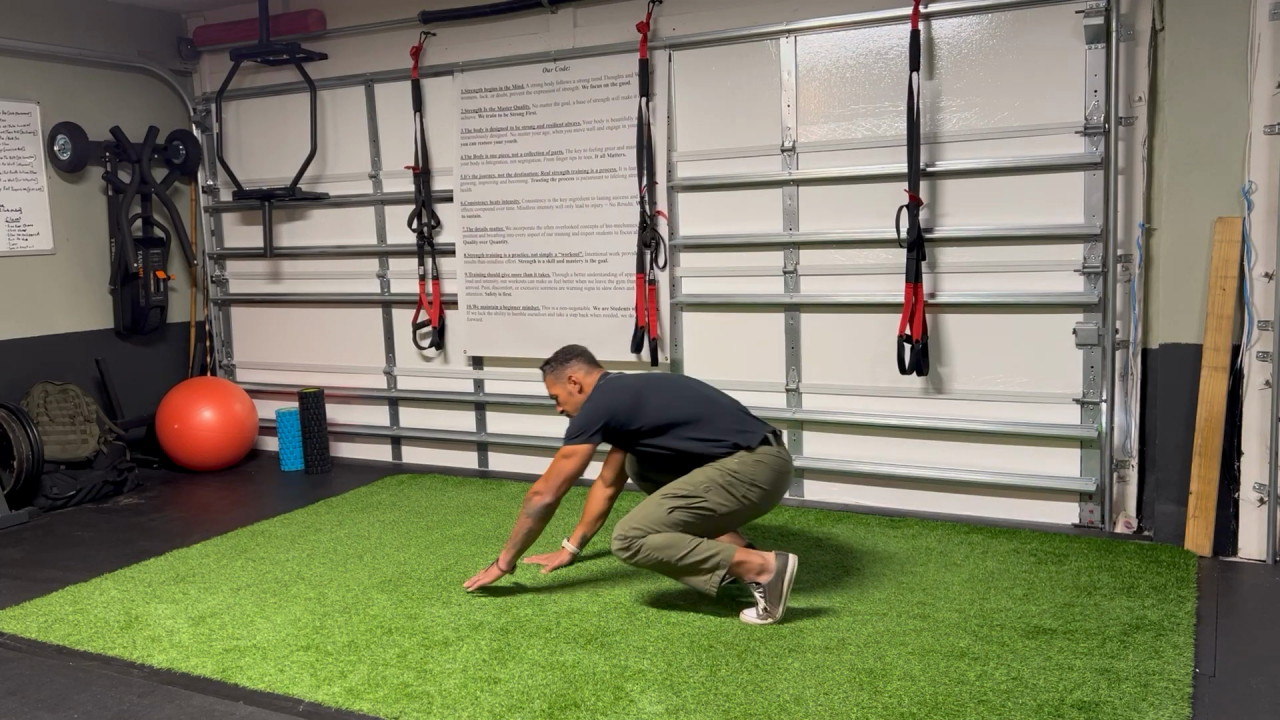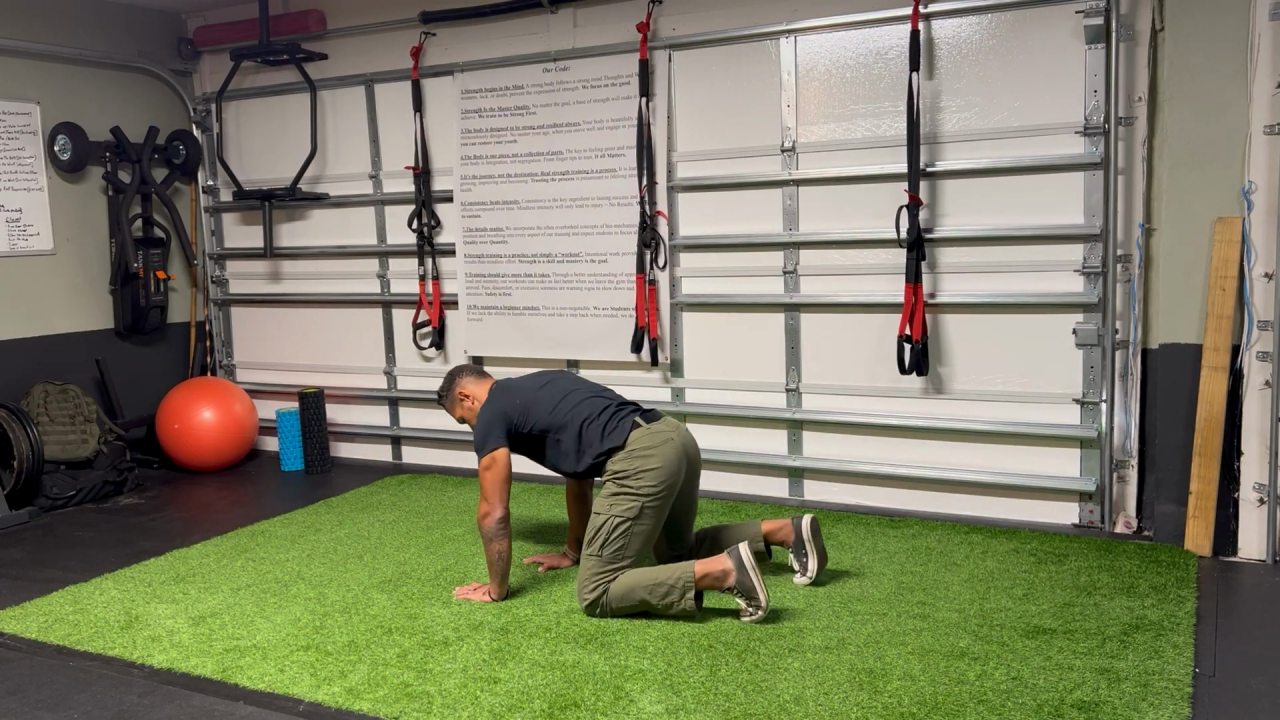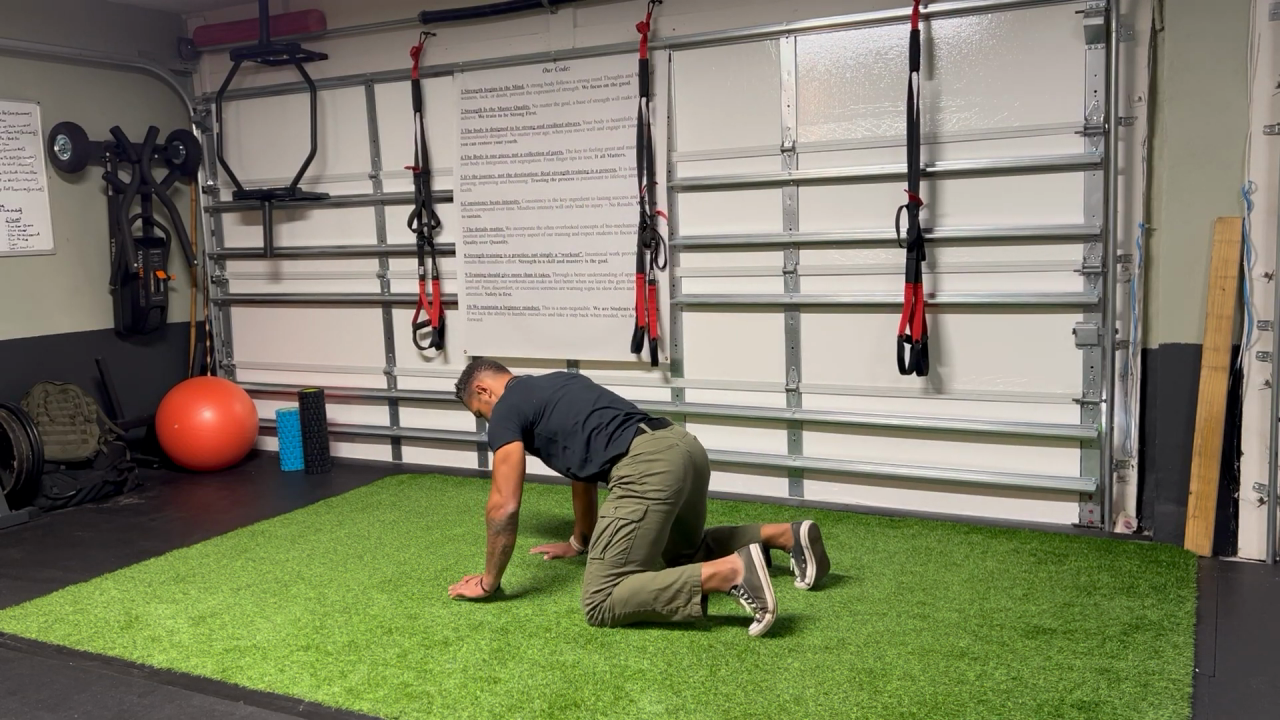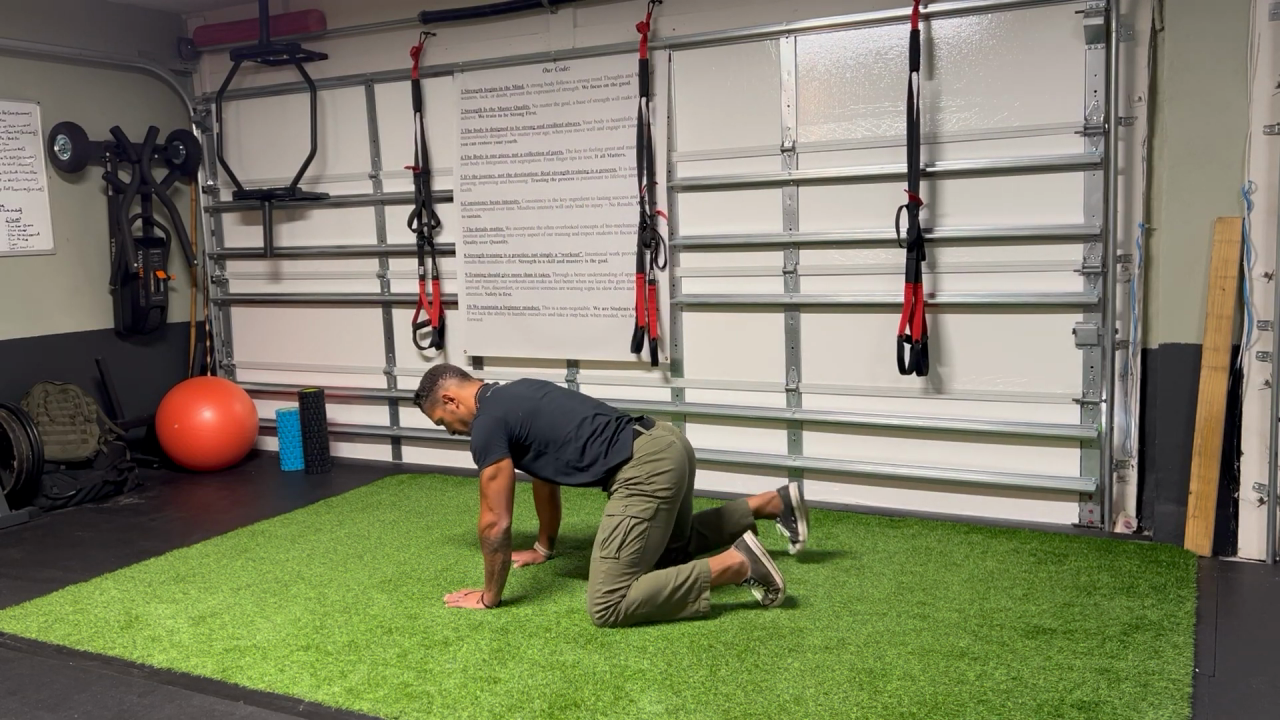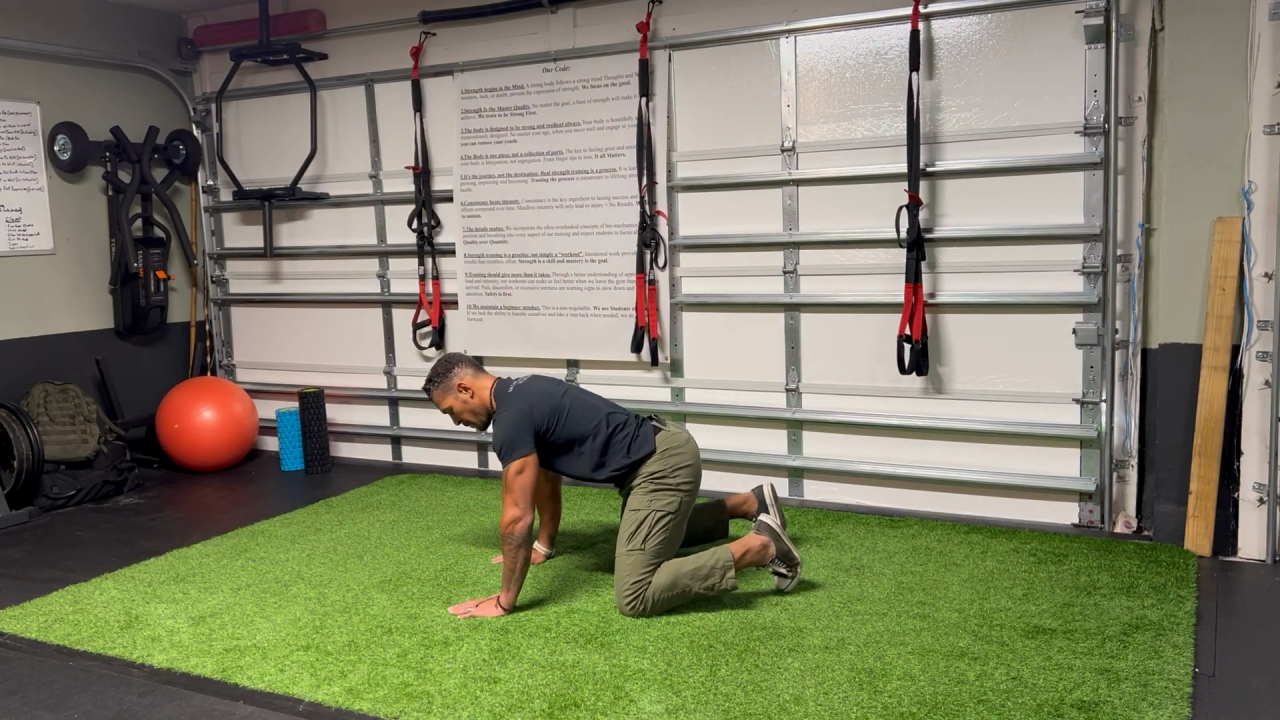
dt=1s
person 1, frame 1
left shoulder: (599, 405)
right shoulder: (623, 396)
left elbow: (546, 493)
right elbow: (608, 484)
left wrist: (504, 562)
right wrist: (570, 548)
left hip: (753, 469)
right hip: (756, 459)
left knee: (630, 540)
right knee: (639, 465)
left ankle: (762, 567)
right ankle: (733, 548)
person 1, frame 2
left shoulder: (492, 415)
right shoulder: (536, 388)
left elbow: (494, 513)
right elbow: (579, 474)
left wrist: (497, 588)
right wrist: (573, 551)
left hip: (641, 460)
right hip: (674, 437)
left knee: (597, 595)
right knee: (677, 550)
left ankle: (722, 571)
right ankle: (787, 531)
person 1, frame 3
left shoulder: (508, 409)
right shoulder: (556, 385)
left elbow: (504, 506)
right elbow: (584, 468)
left wrist: (489, 581)
right wrist: (579, 542)
left hip: (647, 469)
right hip: (683, 447)
left knee: (601, 605)
right knee: (684, 551)
left ankle: (730, 571)
right ankle: (786, 536)
person 1, frame 4
left shoulder: (489, 424)
right shoulder: (516, 396)
left elbow: (495, 523)
right elbow: (546, 476)
left wrist: (490, 596)
right wrist: (543, 548)
left hip: (645, 469)
right hip: (666, 443)
left knee: (608, 607)
right knee: (674, 546)
left ankle: (736, 564)
right ankle: (772, 502)
person 1, frame 5
left shoulder: (512, 418)
right shoulder: (521, 394)
left elbow: (517, 516)
right elbow: (546, 477)
left wrist: (505, 600)
right wrist: (543, 546)
left hip: (662, 465)
right hip: (666, 449)
left knee: (636, 596)
right knee: (658, 533)
left ankle: (758, 547)
right ankle: (751, 503)
